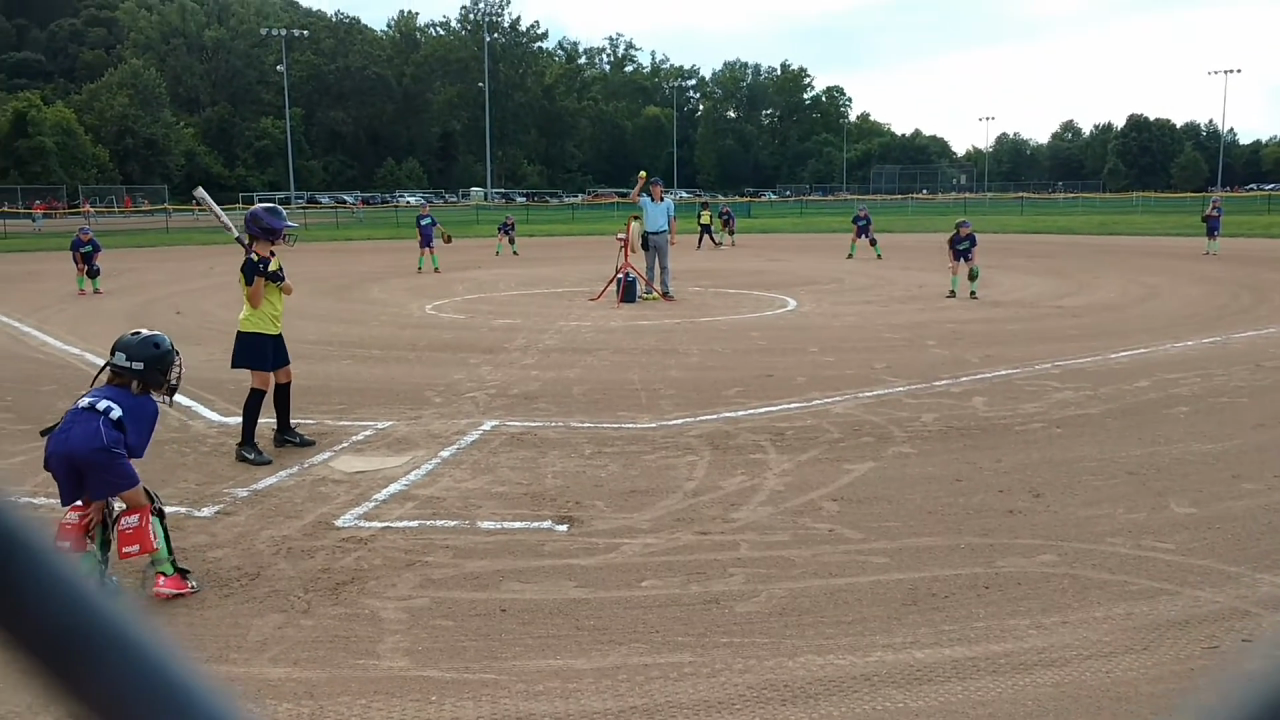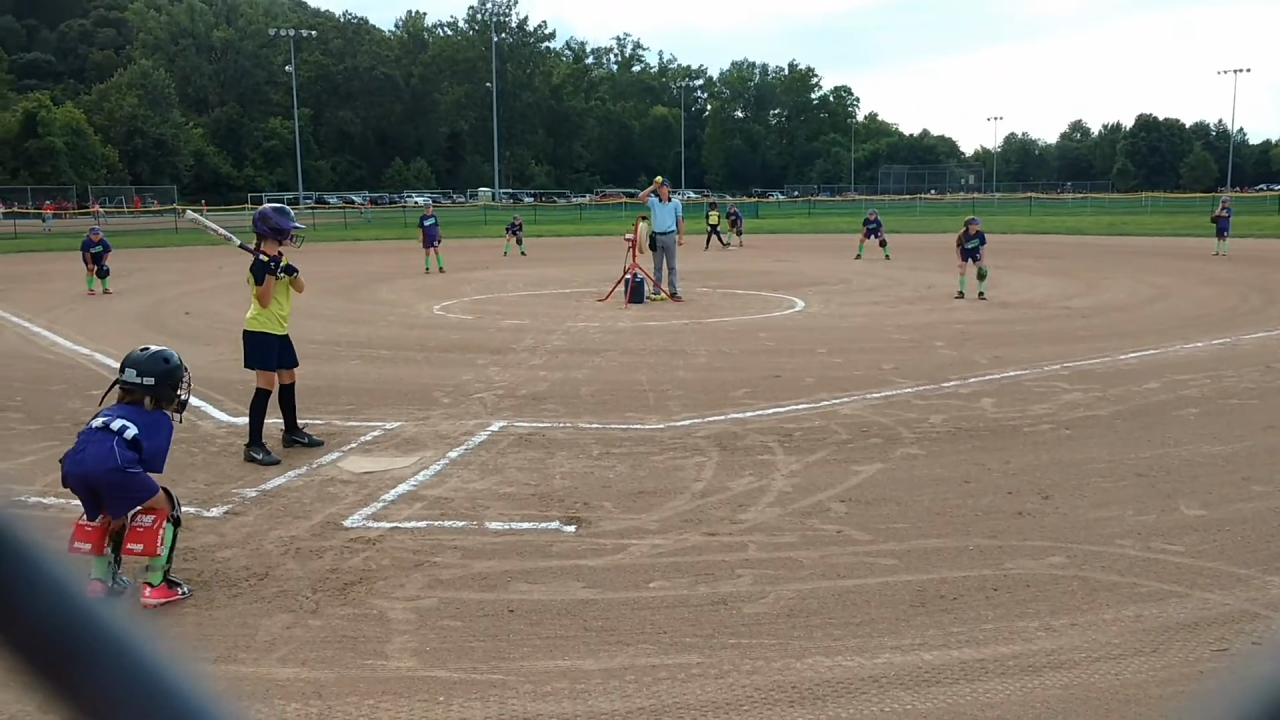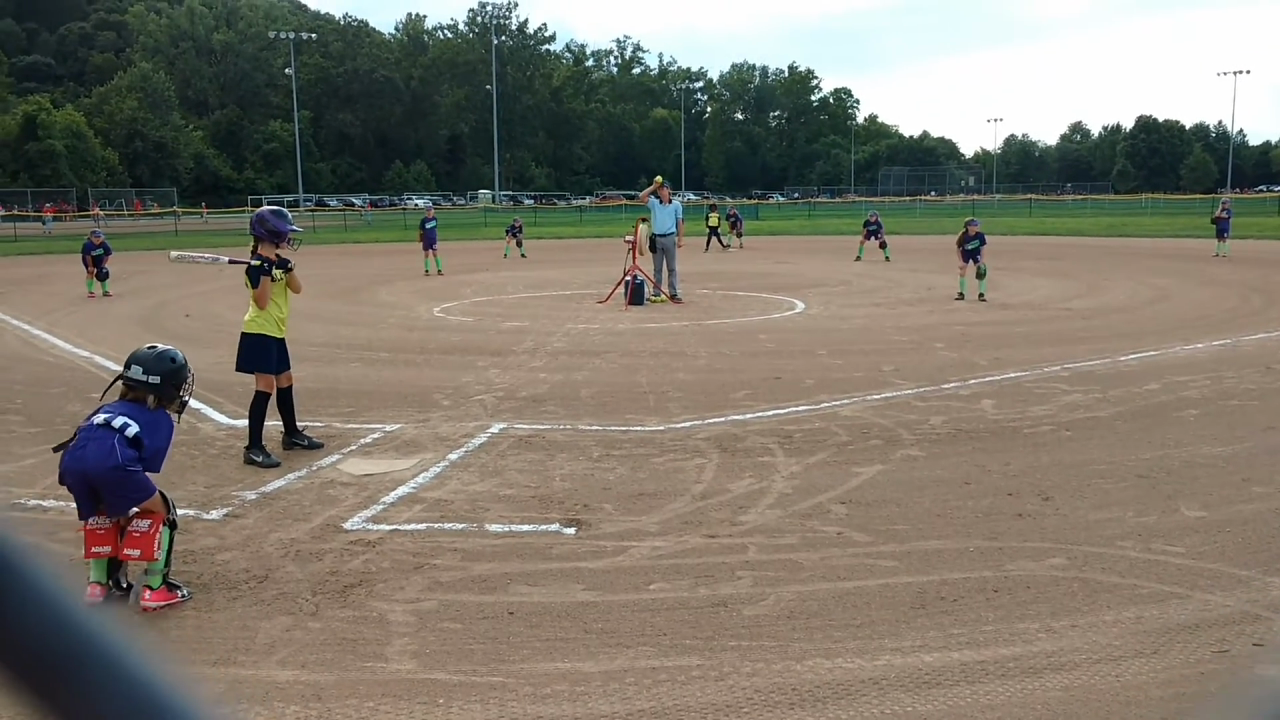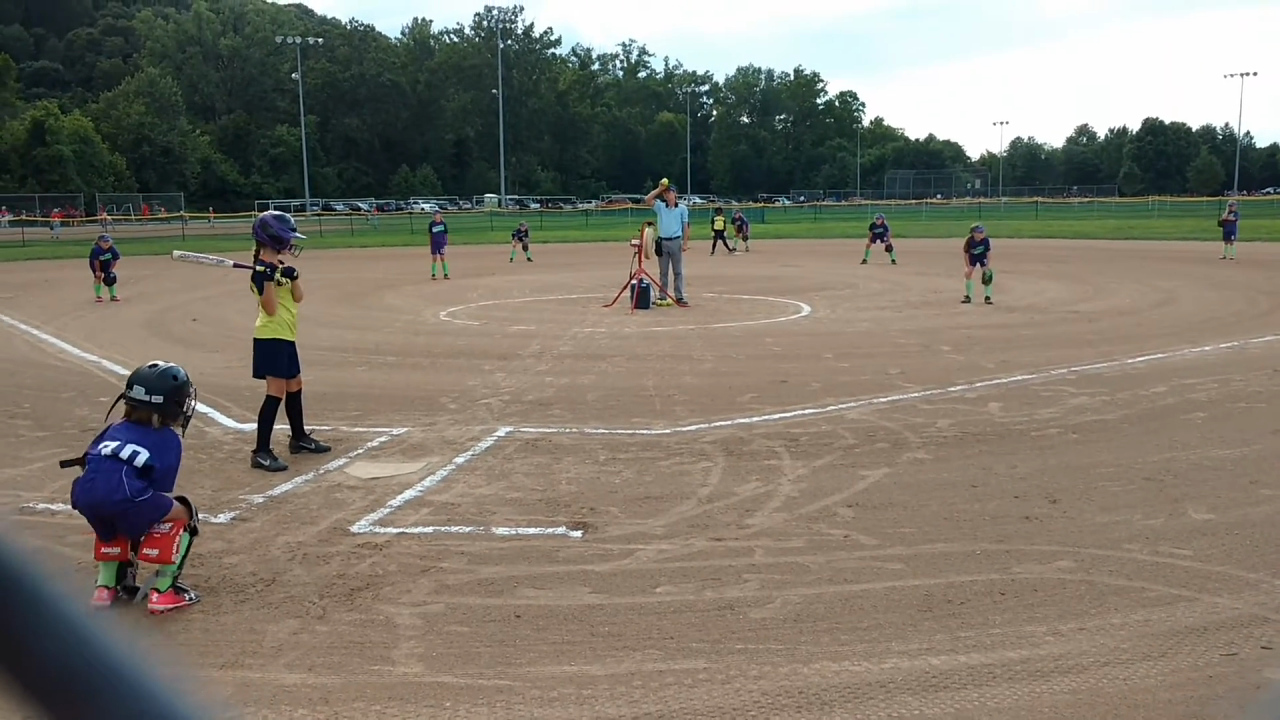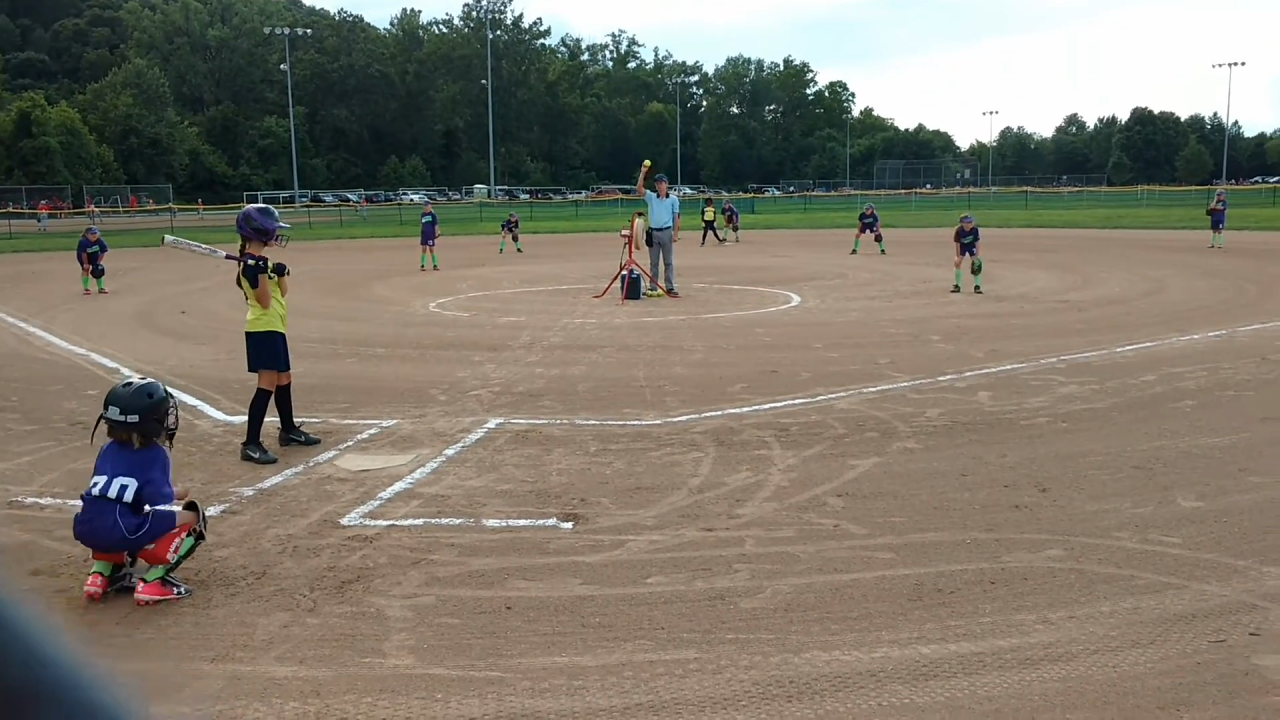
dt=0.3s
person 1, frame 1
left shoulder: (272, 257)
right shoulder: (251, 263)
left elbow: (289, 291)
right elbow: (255, 302)
left wrist: (279, 279)
right wrist: (260, 273)
left hip: (272, 330)
right hip: (255, 330)
left knee: (284, 376)
right knee: (261, 384)
left ankle: (284, 431)
right ankle: (246, 445)
person 1, frame 2
left shoulder: (279, 258)
right shoulder: (260, 262)
left elbow: (300, 288)
right elbow: (264, 301)
left wrist: (294, 273)
right wrist: (270, 272)
left hip: (279, 329)
right hip: (261, 330)
left knee: (288, 378)
right knee: (266, 384)
left ankle: (291, 431)
right ankle: (254, 446)
person 1, frame 3
left shoulder: (276, 260)
right shoulder: (257, 264)
left elbow: (297, 288)
right elbow: (261, 303)
left wrist: (289, 268)
right wrist: (265, 273)
left hip: (276, 332)
right hip: (259, 332)
left knee: (285, 381)
right knee: (265, 387)
left ankle: (292, 434)
right ankle: (253, 448)
person 1, frame 4
left shoulder: (278, 266)
right shoulder: (261, 270)
left elbow: (298, 298)
right elbow: (270, 309)
left wrist: (294, 277)
right wrist: (269, 279)
left hip: (285, 336)
right hip: (271, 337)
left knee: (294, 385)
right knee: (276, 391)
left ankle: (299, 437)
right ankle: (261, 452)
person 1, frame 5
left shoulder: (262, 260)
right shoulder: (250, 264)
left elbow: (282, 292)
right elbow: (265, 302)
left wrist: (281, 274)
right wrist: (262, 273)
left hip: (274, 328)
right hip: (263, 329)
left knee: (283, 379)
right knee: (267, 384)
left ankle: (288, 430)
right ankle: (251, 444)
person 2, frame 1
left shoulder: (99, 392)
right shoulder: (146, 405)
right elbow: (126, 455)
right wrist: (101, 499)
left hip: (58, 445)
right hip: (97, 446)
left knee: (89, 503)
right knee: (141, 504)
left ankle: (91, 574)
right ankle: (167, 575)
person 2, frame 2
left shoulder: (110, 411)
right shoulder: (160, 420)
right elbow: (145, 470)
right wrist: (122, 510)
left hip: (74, 465)
right hip: (112, 465)
left knee: (107, 512)
right knee: (165, 508)
left ankle: (100, 578)
right ankle: (156, 585)
person 2, frame 3
left shoulder: (111, 407)
right shoulder: (161, 420)
right elbow: (146, 468)
right wrist: (124, 505)
left hip: (72, 462)
right hip: (112, 463)
left knee: (104, 513)
right knee: (160, 512)
left ankle: (98, 582)
right ankle: (155, 588)
person 2, frame 4
left shoulder: (116, 428)
right shoulder: (170, 439)
left elbow: (88, 462)
right elbow: (160, 489)
right wrist: (147, 518)
left hip: (85, 495)
right hip: (123, 497)
left knee: (116, 523)
right knee: (182, 515)
left ankle: (106, 586)
right ankle: (163, 590)
person 2, frame 5
left shoulder: (108, 449)
right shoulder: (156, 454)
right elbow: (158, 498)
right wrist: (176, 494)
left hip: (86, 530)
right hip: (121, 532)
right knee: (193, 517)
left ankle: (100, 575)
right ankle: (154, 581)
